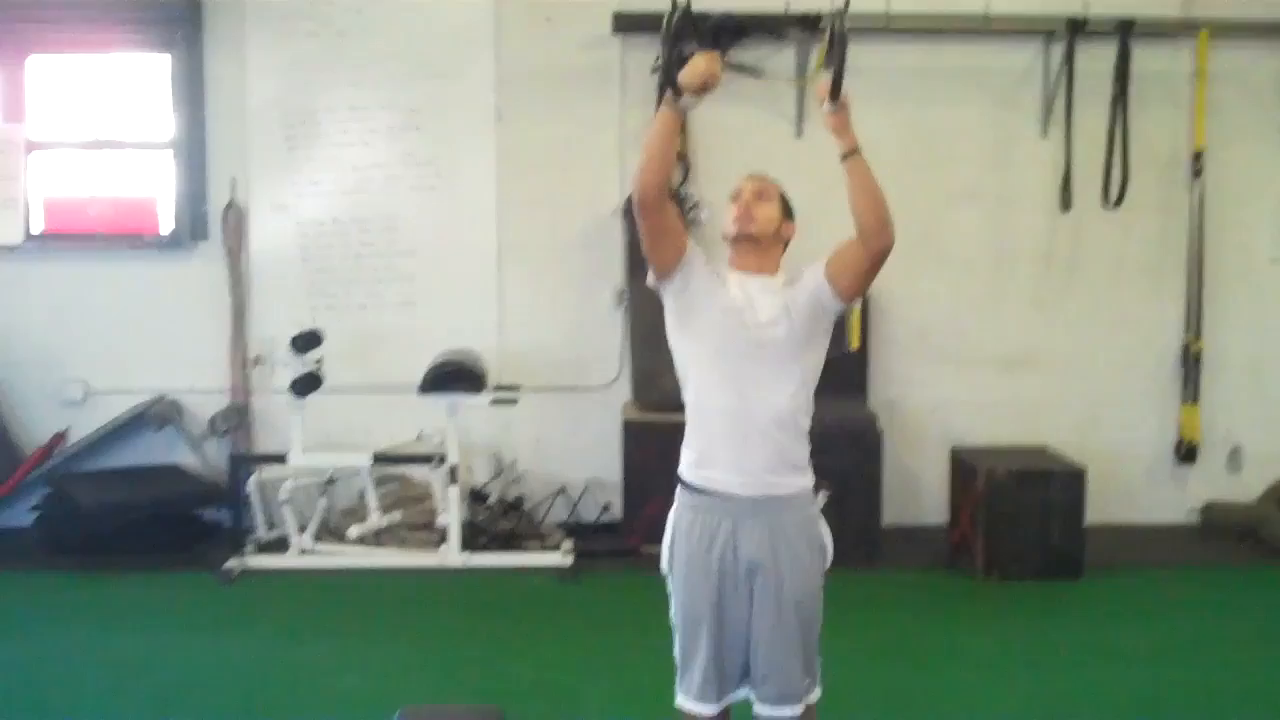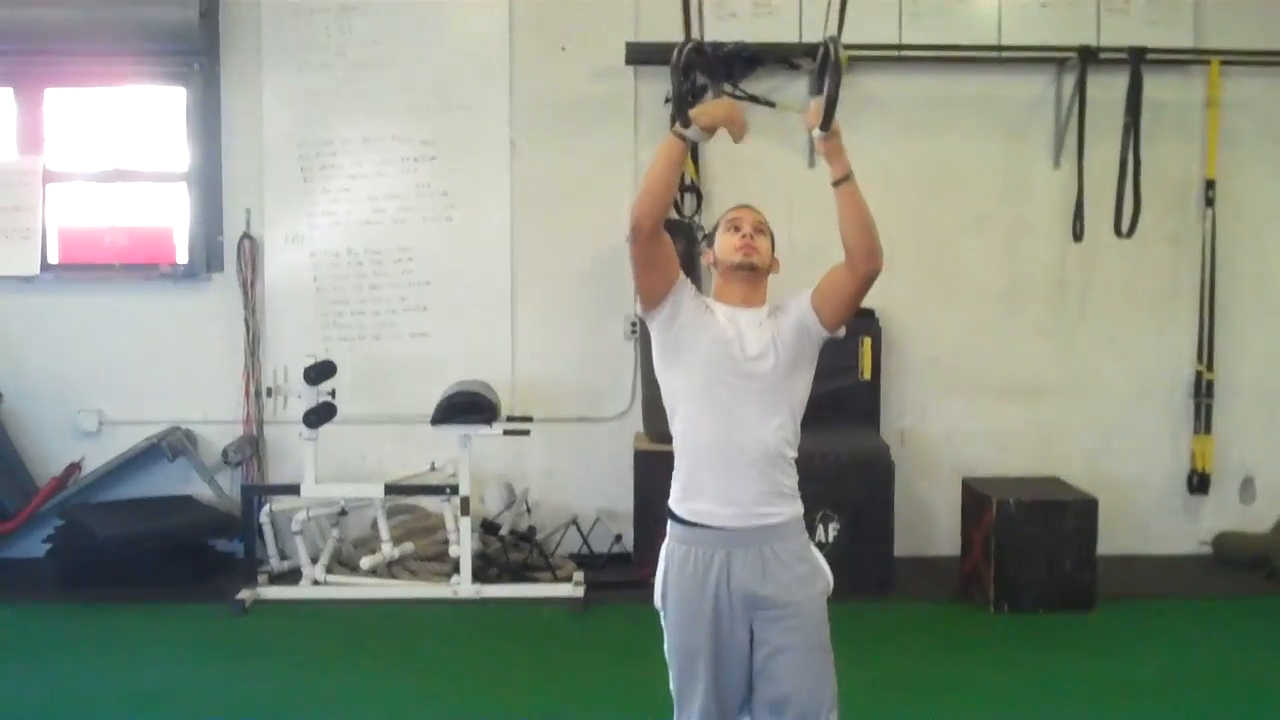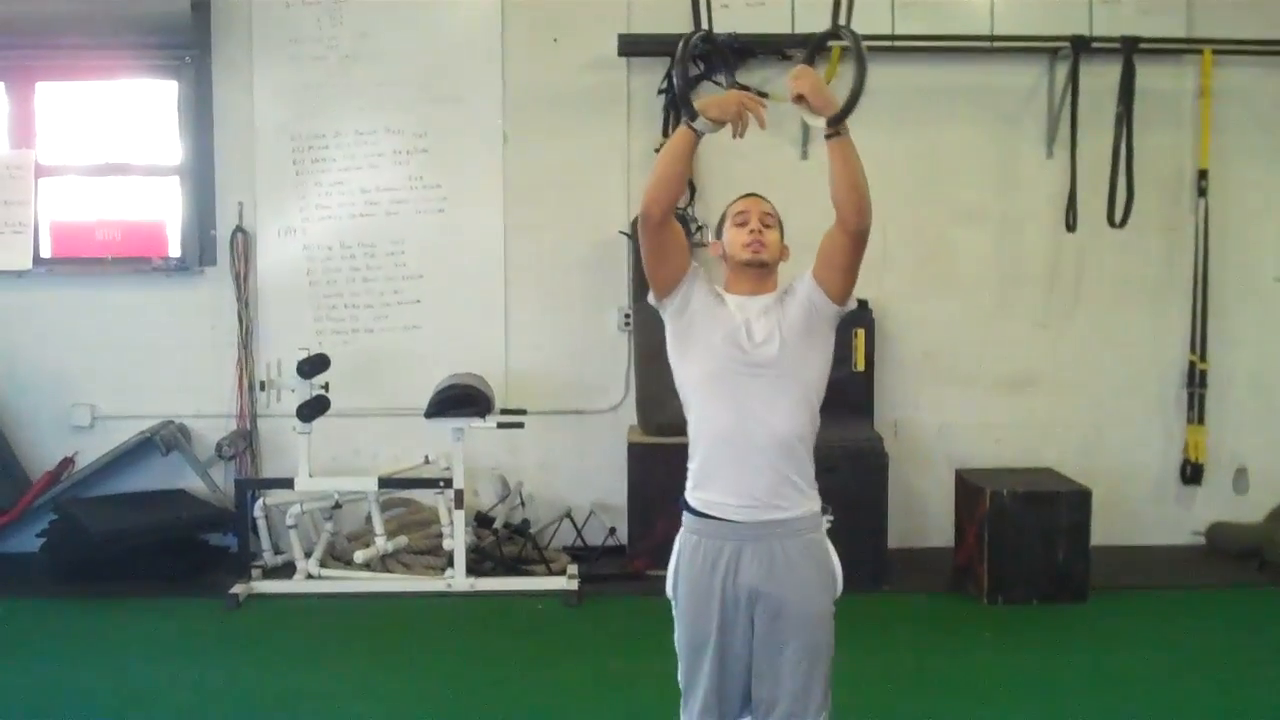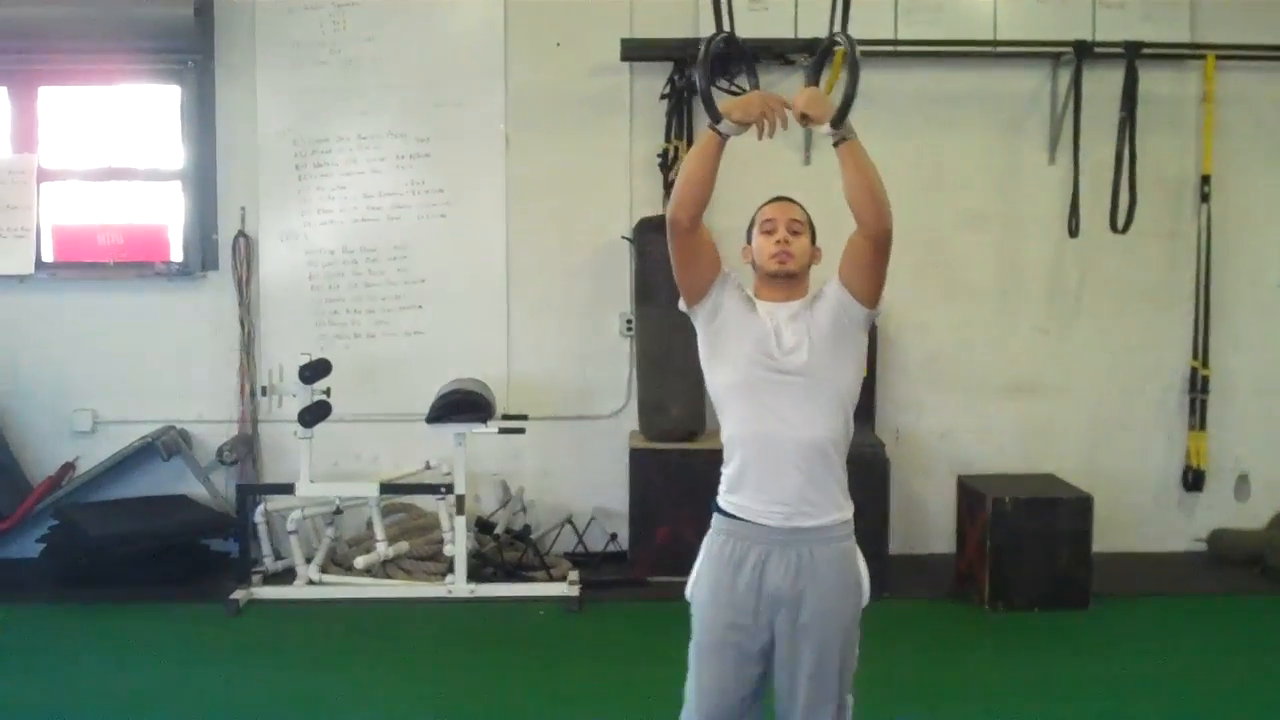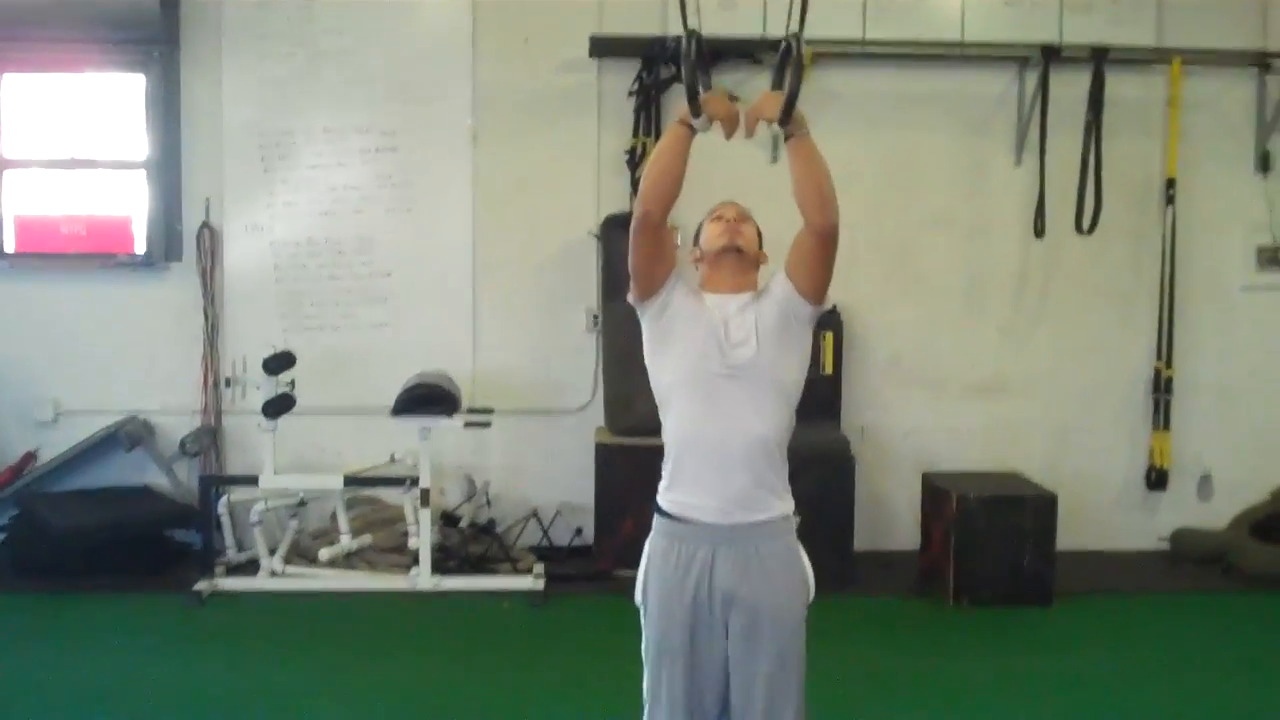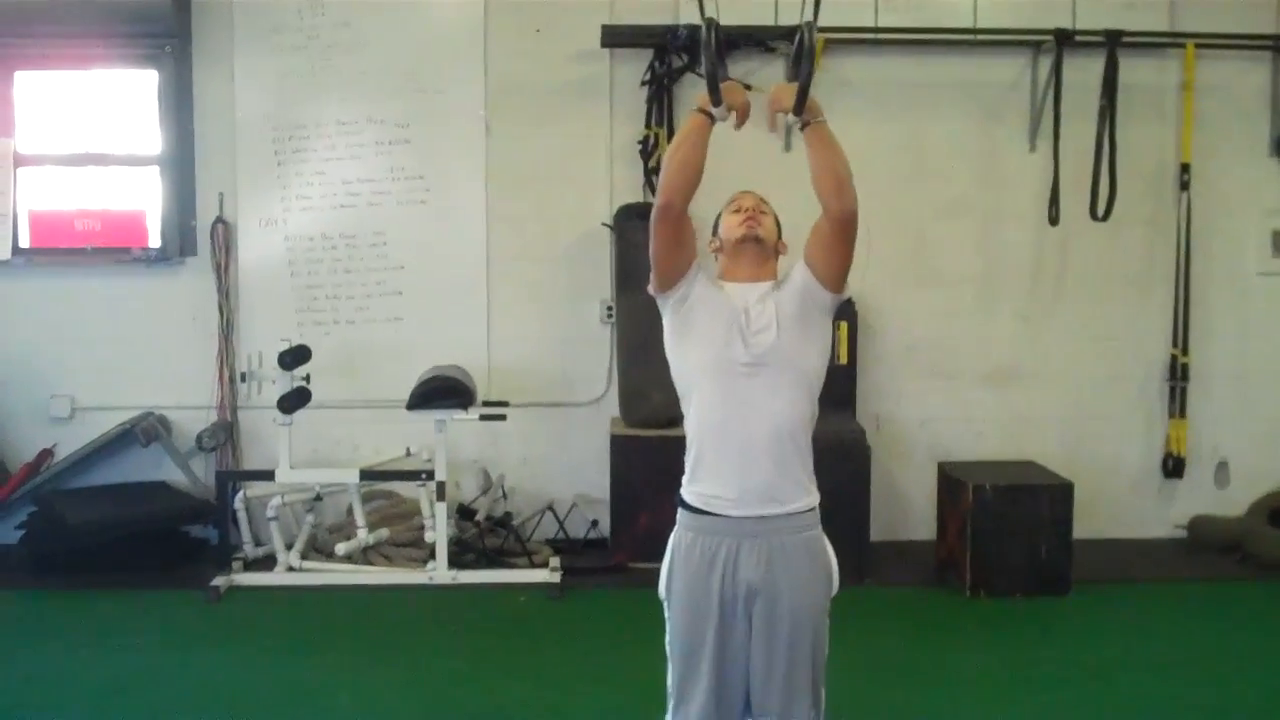
dt=0.4s
person 1, frame 1
left shoulder: (810, 295)
right shoulder: (691, 285)
left elbow: (878, 238)
right elbow: (648, 196)
left wrist: (844, 137)
right wrist: (678, 98)
left hip: (785, 511)
right hip: (706, 508)
person 1, frame 2
left shoulder: (797, 324)
right shoulder: (678, 315)
left elbow: (866, 263)
right elbow: (643, 224)
left wrist: (837, 161)
right wrist: (688, 131)
left hip: (780, 543)
right hip: (698, 543)
person 1, frame 3
left shoulder: (809, 310)
right shoulder: (689, 307)
left elbow: (855, 221)
right elbow: (653, 212)
left wrist: (833, 120)
right wrist: (700, 122)
left hip: (794, 538)
right hip: (710, 536)
person 1, frame 4
left shoulder: (841, 314)
right shoulder: (720, 312)
left elbow: (877, 225)
right elbow: (681, 219)
left wrist: (840, 128)
right wrist: (722, 125)
left hip: (823, 545)
right hip: (739, 540)
person 1, frame 5
left shoulder: (786, 309)
right shoulder: (667, 307)
left elbow: (823, 222)
right elbow: (648, 213)
left wrist: (794, 126)
right wrist: (689, 119)
left hip: (766, 542)
right hip: (682, 539)
person 1, frame 6
left shoulder: (806, 299)
right shoulder: (687, 297)
left elbow: (842, 208)
right elbow: (669, 201)
left wrist: (810, 116)
right wrist: (705, 110)
left hip: (790, 534)
right hip: (706, 533)
